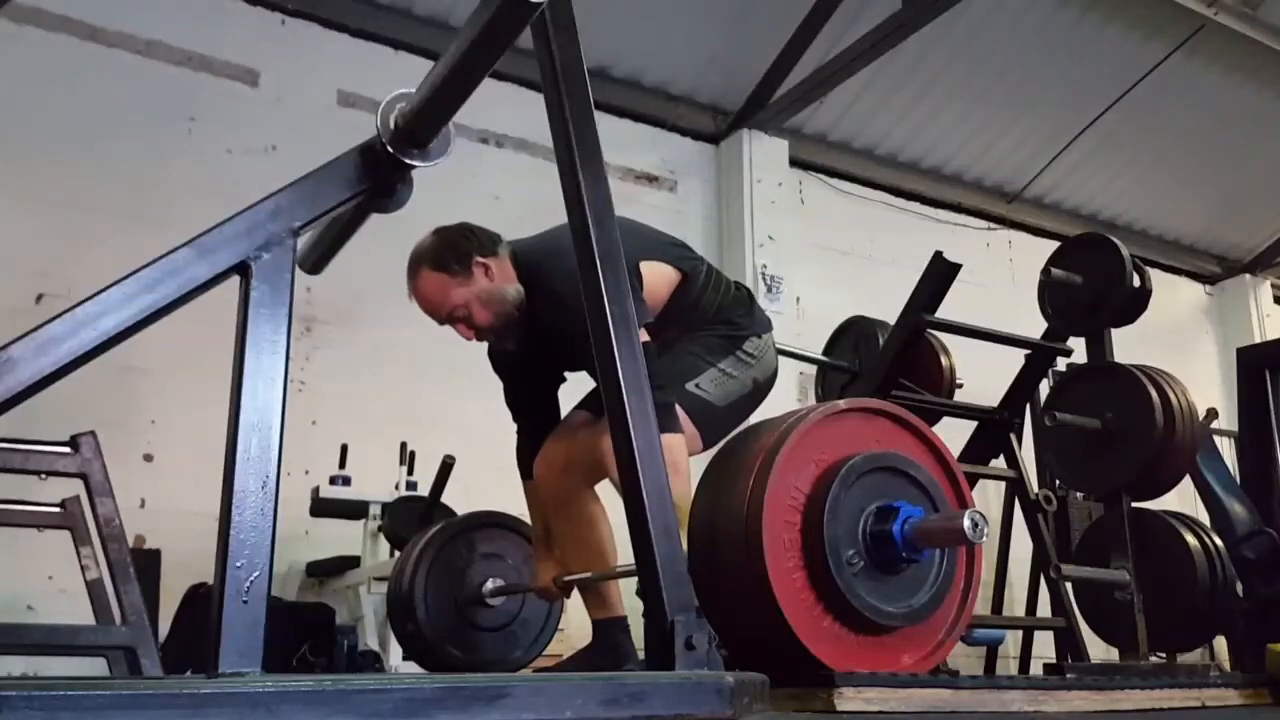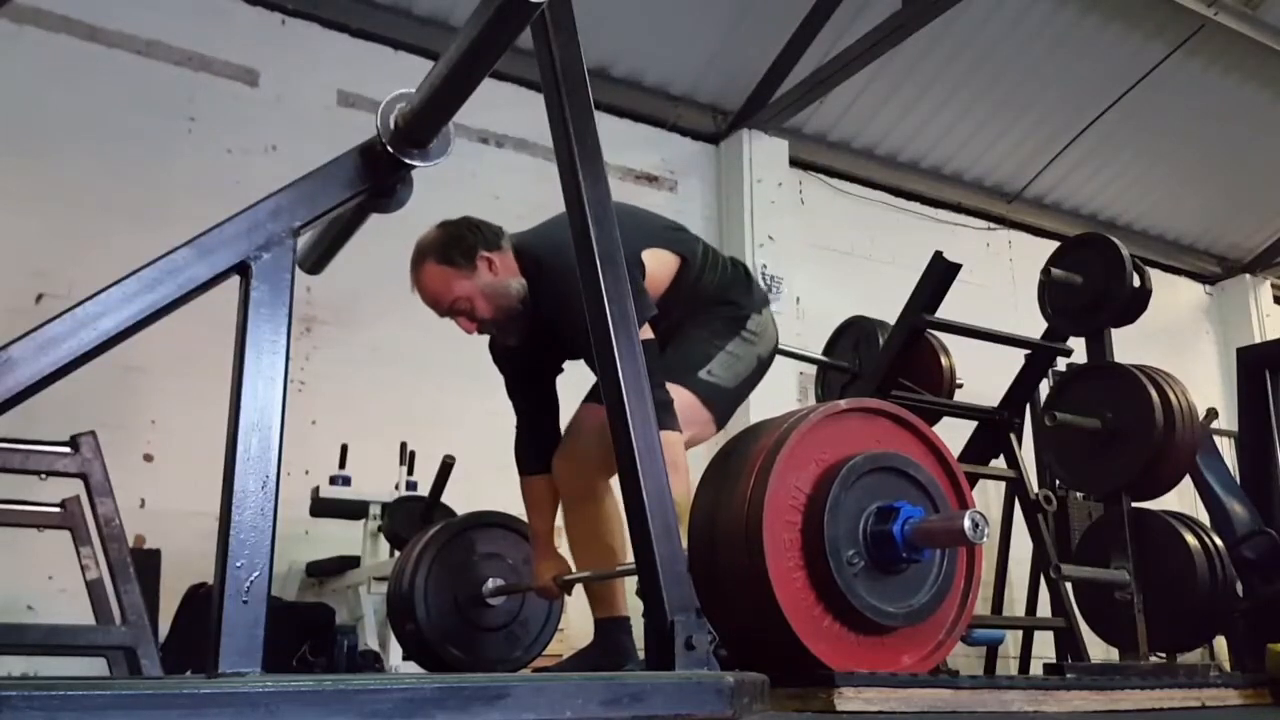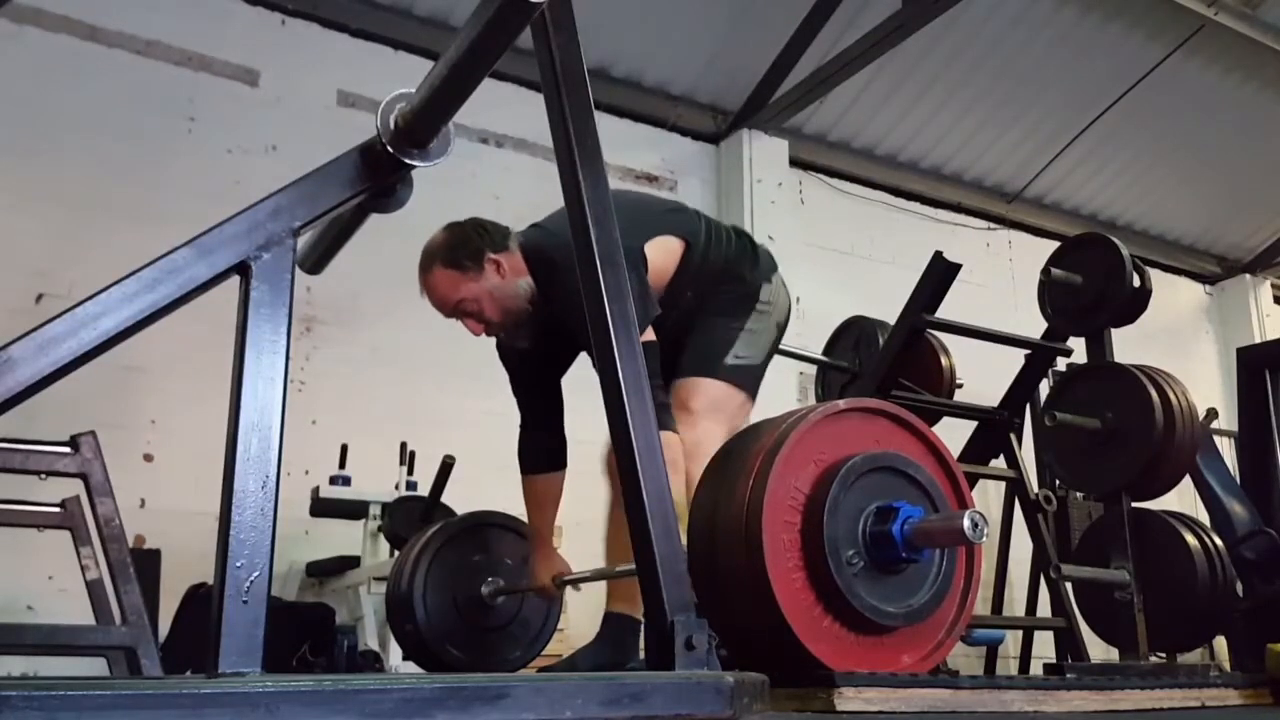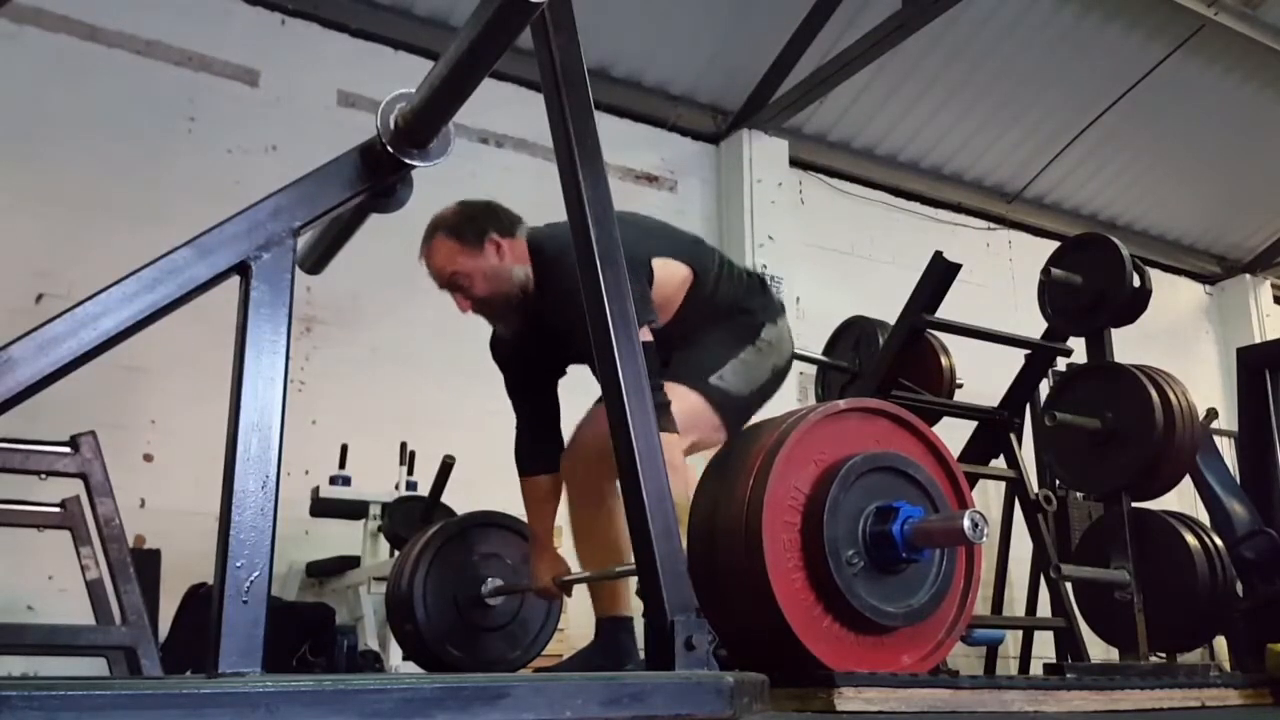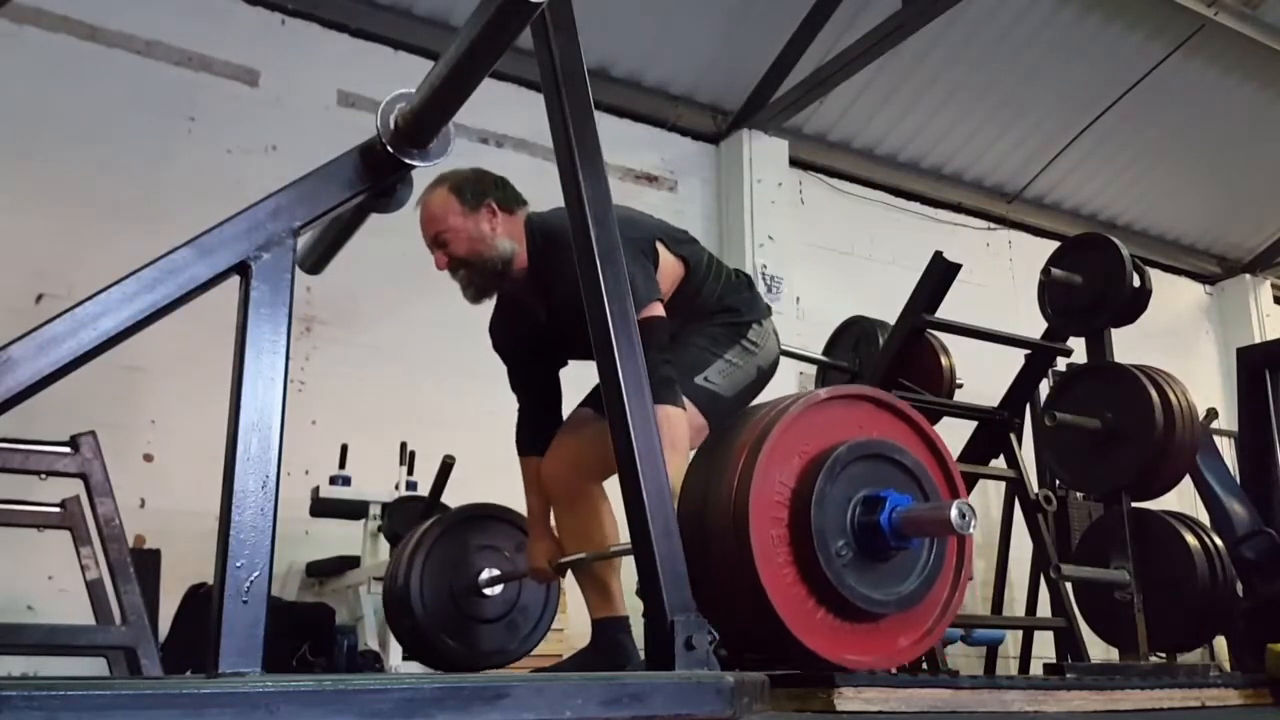
dt=1s
person 1, frame 1
left shoulder: (571, 275)
right shoulder: (511, 336)
left elbow: (650, 403)
right elbow: (535, 437)
right wrist: (543, 552)
left hip: (730, 341)
right hip: (658, 352)
right knee: (558, 465)
right ankle: (612, 643)
person 1, frame 2
left shoulder: (575, 271)
right shoulder: (513, 321)
left elbow: (649, 399)
right elbow: (536, 434)
right wrist: (542, 550)
left hip: (728, 318)
right hip: (664, 330)
right knee: (580, 460)
right ankle: (613, 641)
person 1, frame 3
left shoulder: (580, 268)
right shoulder: (521, 328)
left elbow: (649, 399)
right elbow: (541, 433)
right wrist: (542, 548)
left hip: (740, 293)
right hip: (675, 316)
left knee: (690, 438)
right ankle: (619, 638)
person 1, frame 4
left shoulder: (582, 270)
right shoulder: (516, 329)
left elbow: (646, 401)
right elbow: (536, 436)
right wrist: (541, 550)
left hip: (744, 329)
right hip: (677, 344)
right knee: (585, 460)
right ankle: (614, 640)
person 1, frame 5
right shoulder: (515, 316)
left elbow: (654, 375)
right elbow: (537, 420)
right wrist: (538, 531)
left hip: (730, 330)
right hip: (660, 344)
right knee: (565, 465)
right ankle: (611, 641)
